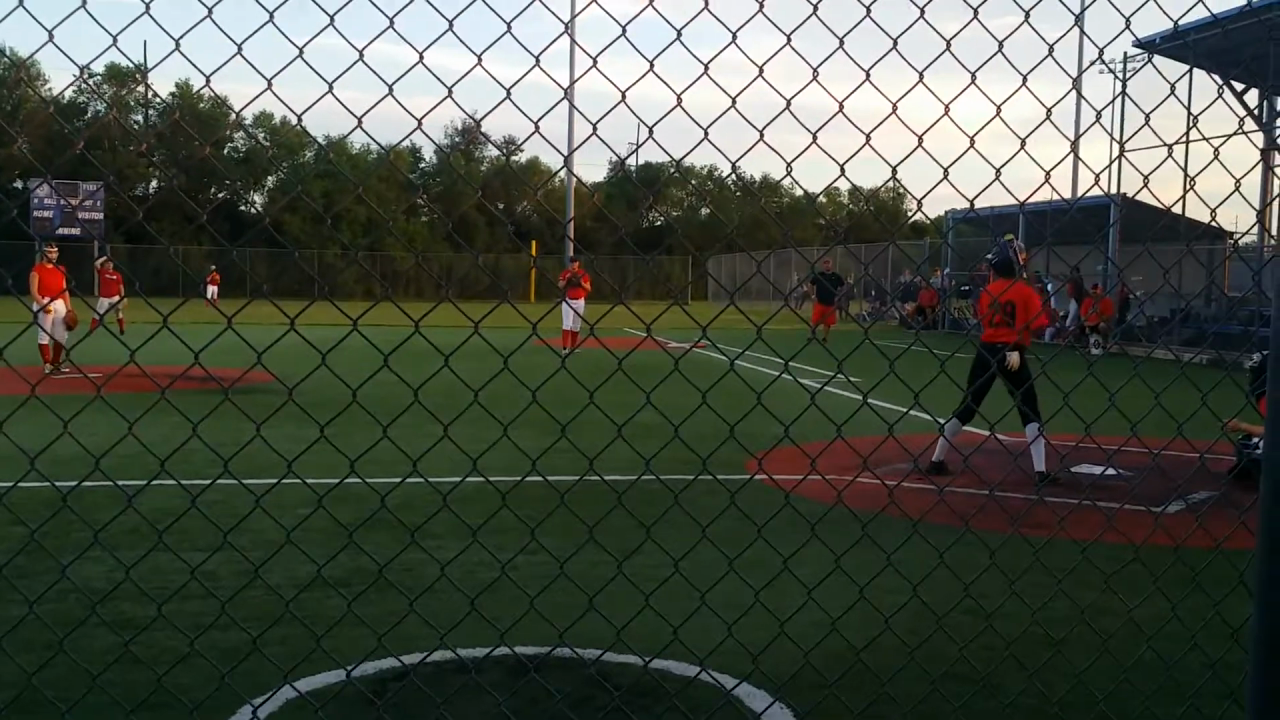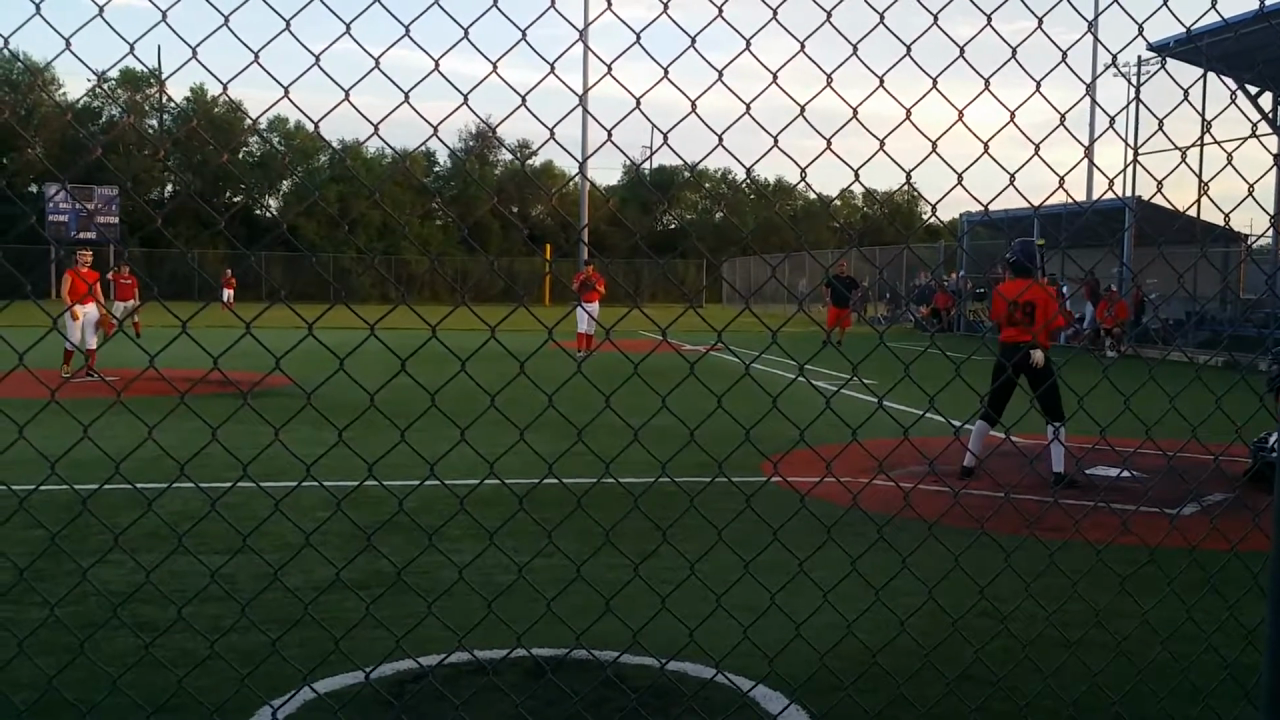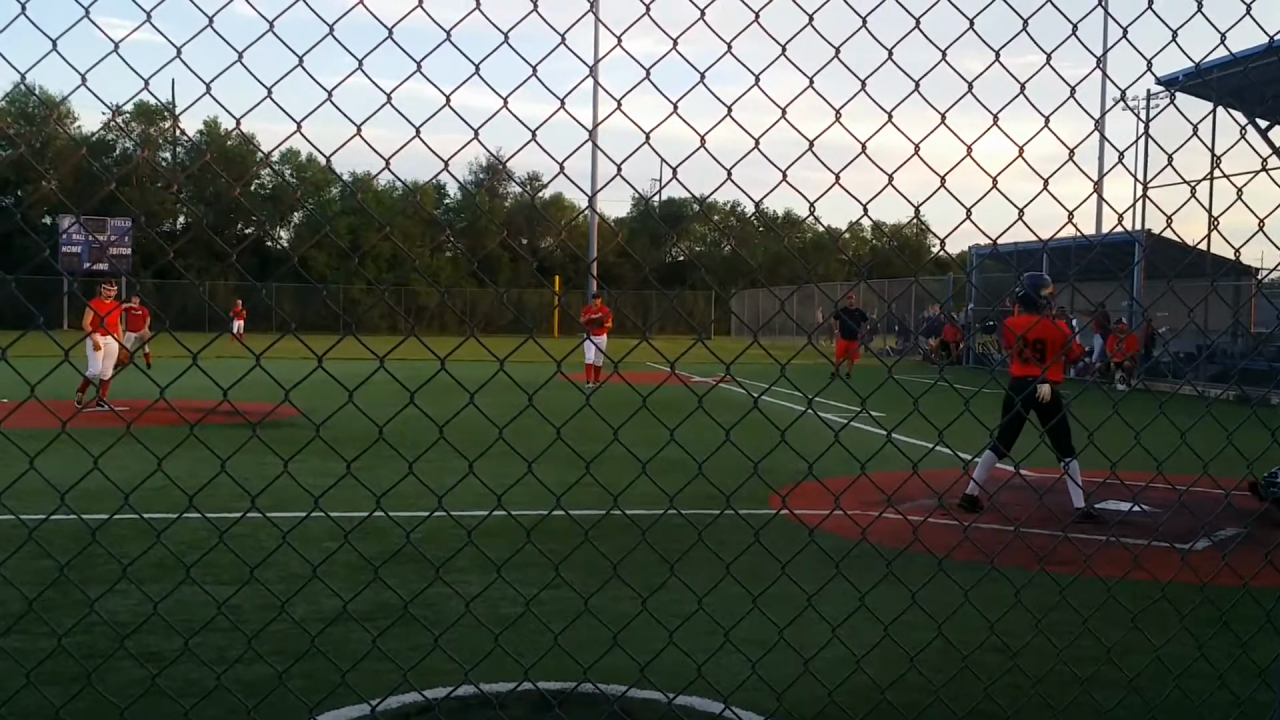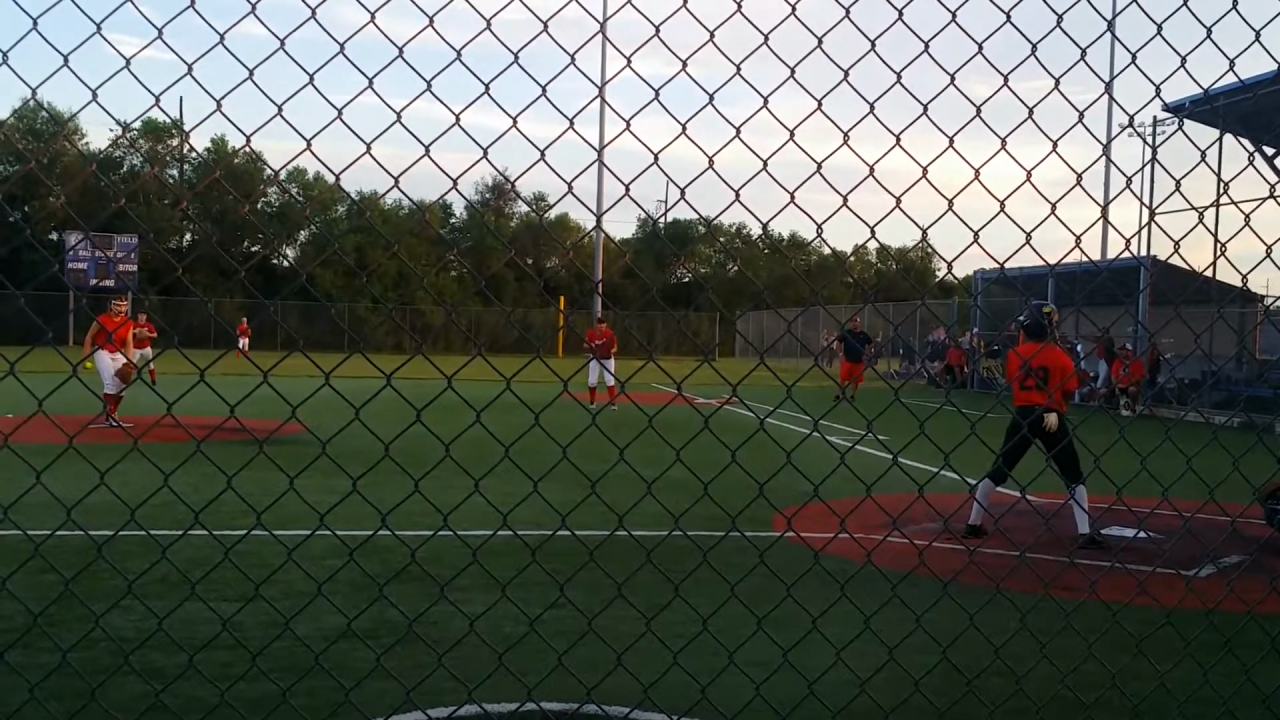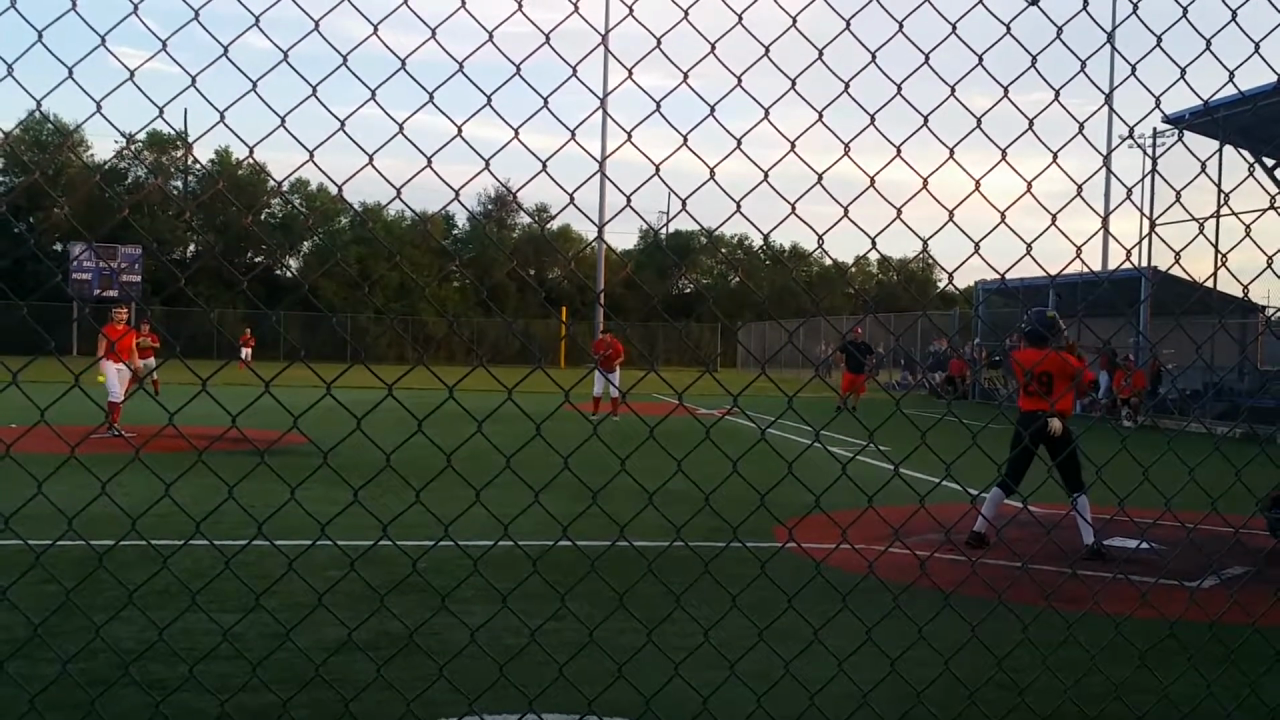
dt=1s
person 1, frame 1
left shoulder: (985, 292)
right shoulder: (1027, 293)
right elbow: (1036, 327)
left hip: (986, 352)
right hip: (1012, 355)
left knee: (966, 408)
right knee: (1031, 412)
left ankle: (937, 460)
right ankle: (1041, 471)
person 1, frame 2
left shoulder: (1001, 290)
right shoulder: (1045, 293)
right elbow: (1055, 328)
left hip: (1007, 352)
right hip: (1034, 354)
left knee: (991, 410)
right knee: (1054, 414)
left ankle: (968, 465)
right ankle: (1058, 473)
person 1, frame 3
left shoulder: (1010, 325)
right shoulder: (1058, 328)
right elbow: (1074, 358)
left hip: (1017, 387)
right hip: (1046, 390)
left knee: (1000, 443)
right knee: (1066, 450)
left ankle: (970, 494)
right ankle: (1081, 508)
person 1, frame 4
left shoulder: (1014, 354)
right shoulder: (1061, 356)
right elbow: (1068, 392)
left hip: (1022, 417)
right hip: (1051, 418)
left knee: (998, 471)
right knee: (1074, 476)
left ankle: (973, 524)
right ankle: (1085, 533)
person 1, frame 5
left shoulder: (1018, 358)
right shoulder: (1063, 360)
right wrist: (1075, 356)
left hip: (1027, 422)
right hip: (1055, 424)
left knee: (1009, 480)
right knee: (1075, 485)
left ankle: (977, 532)
right ankle: (1090, 544)
